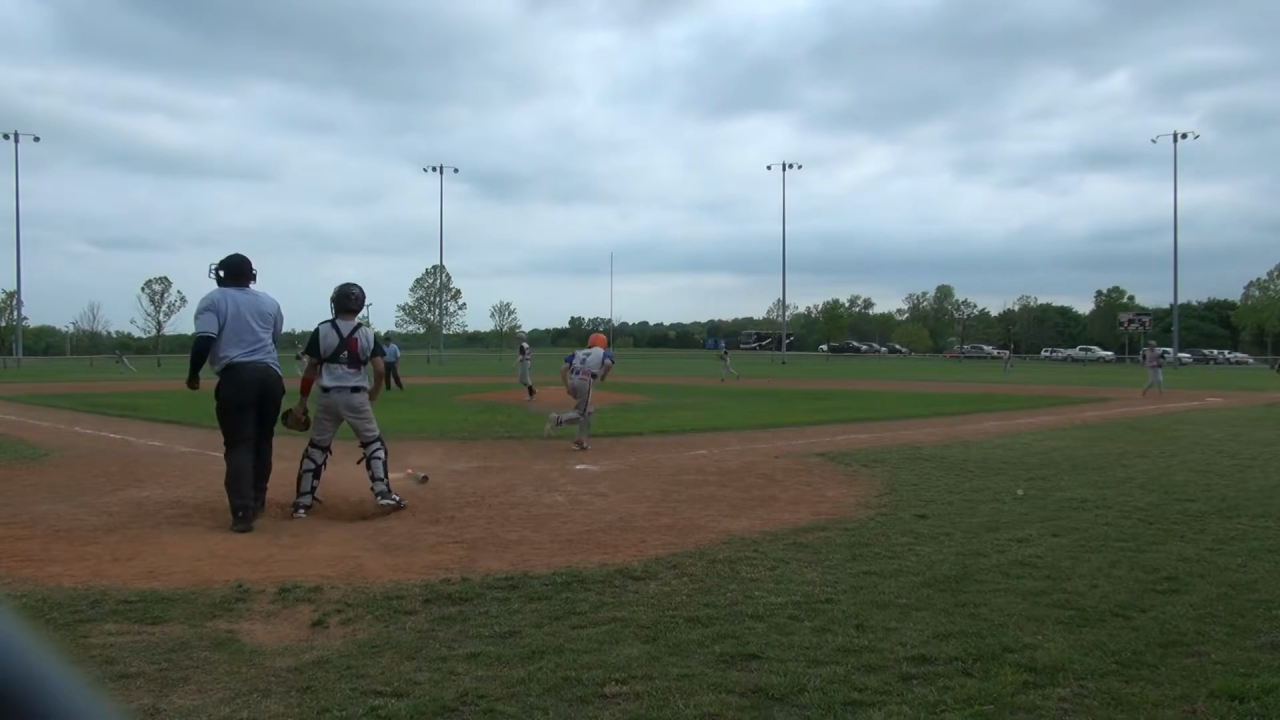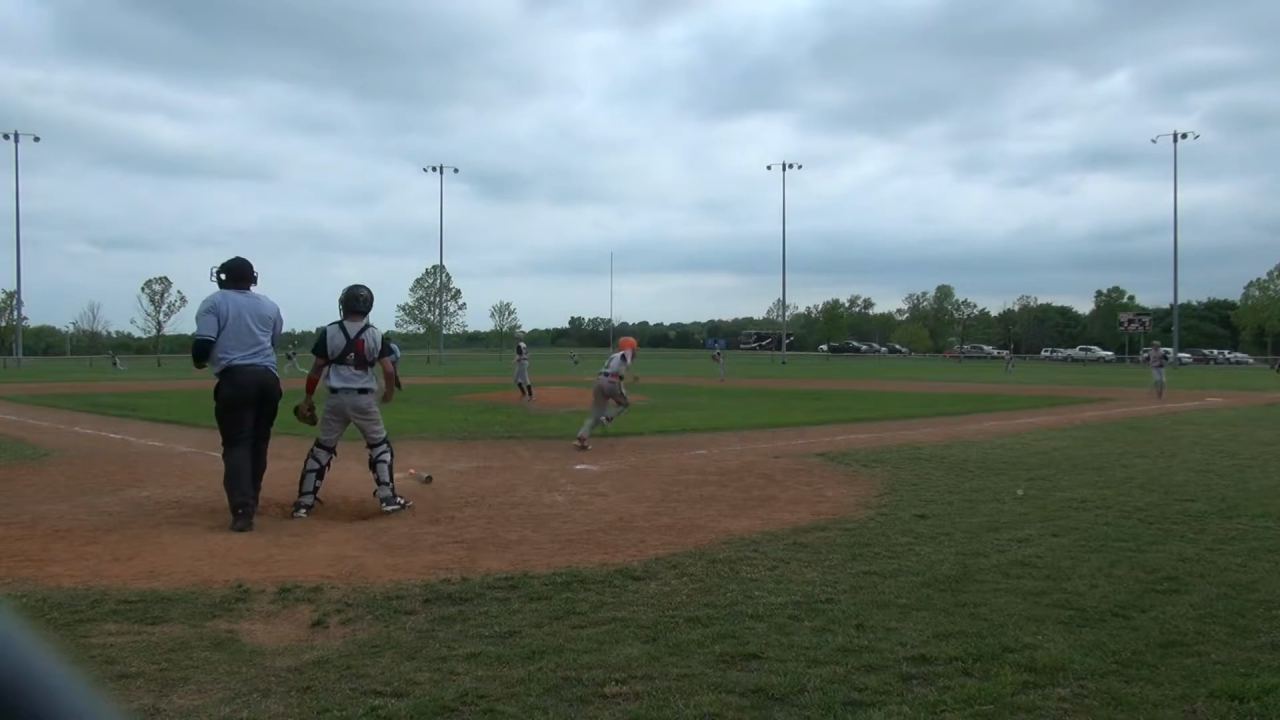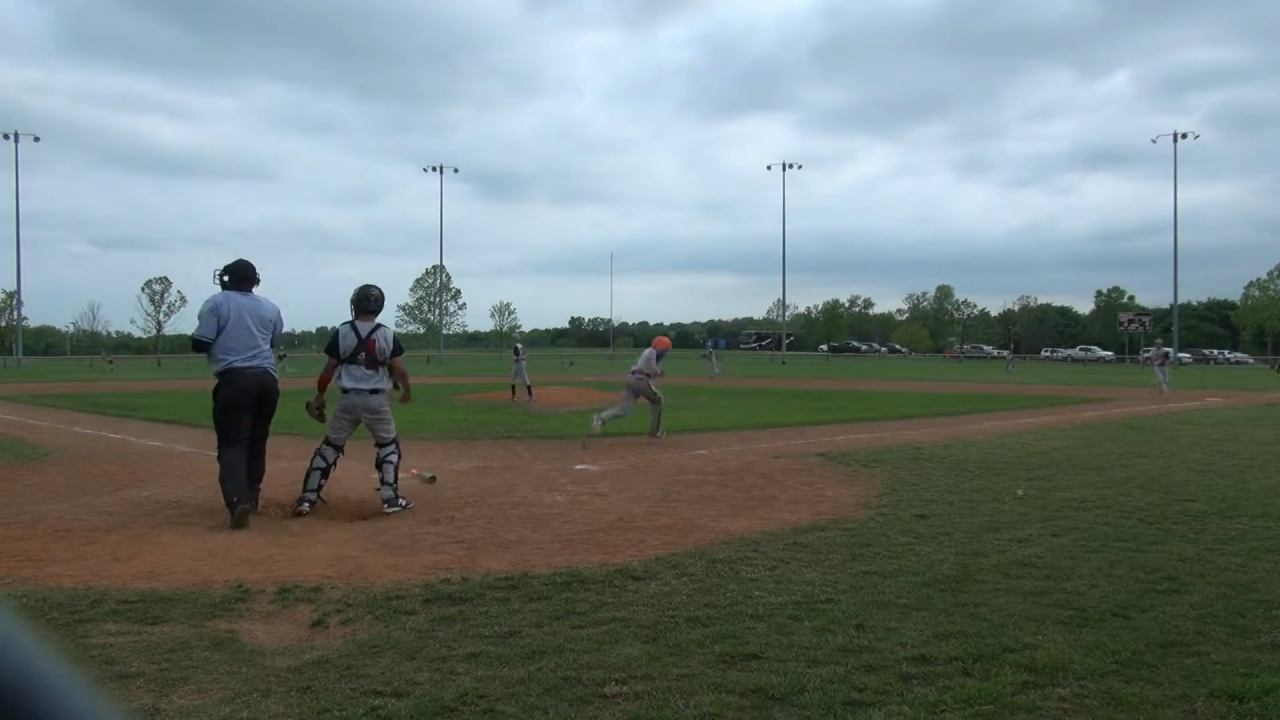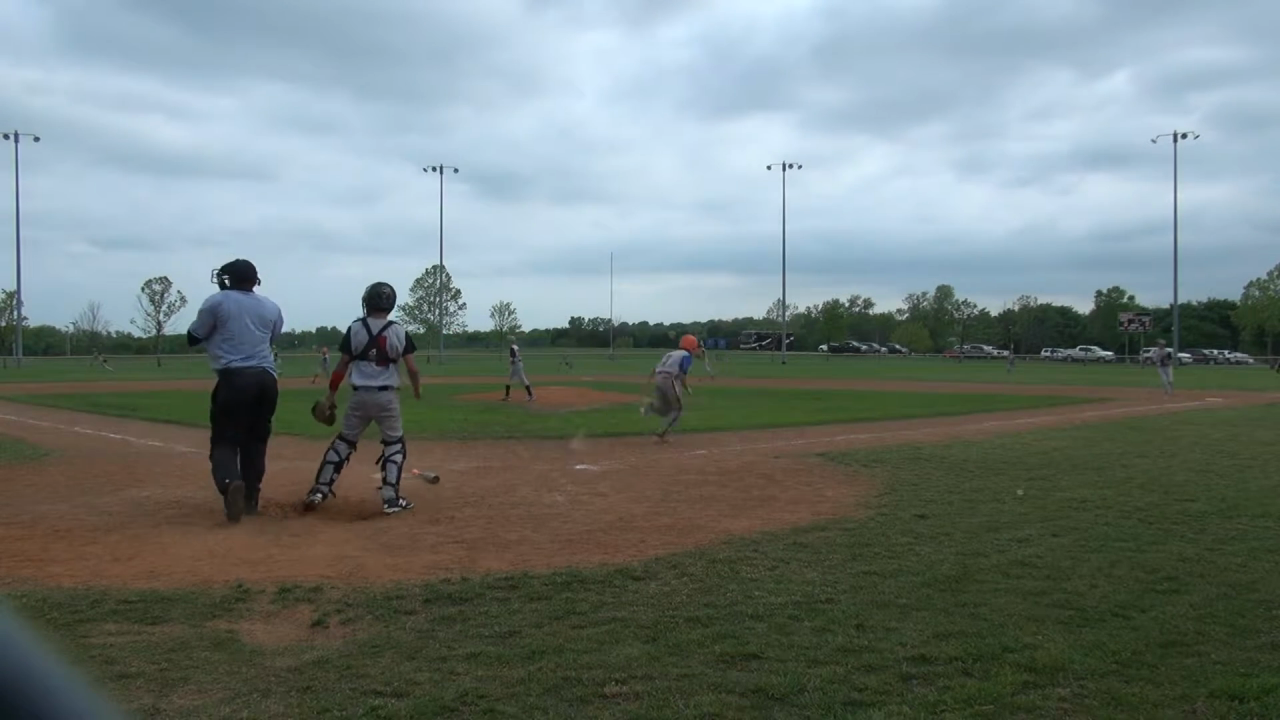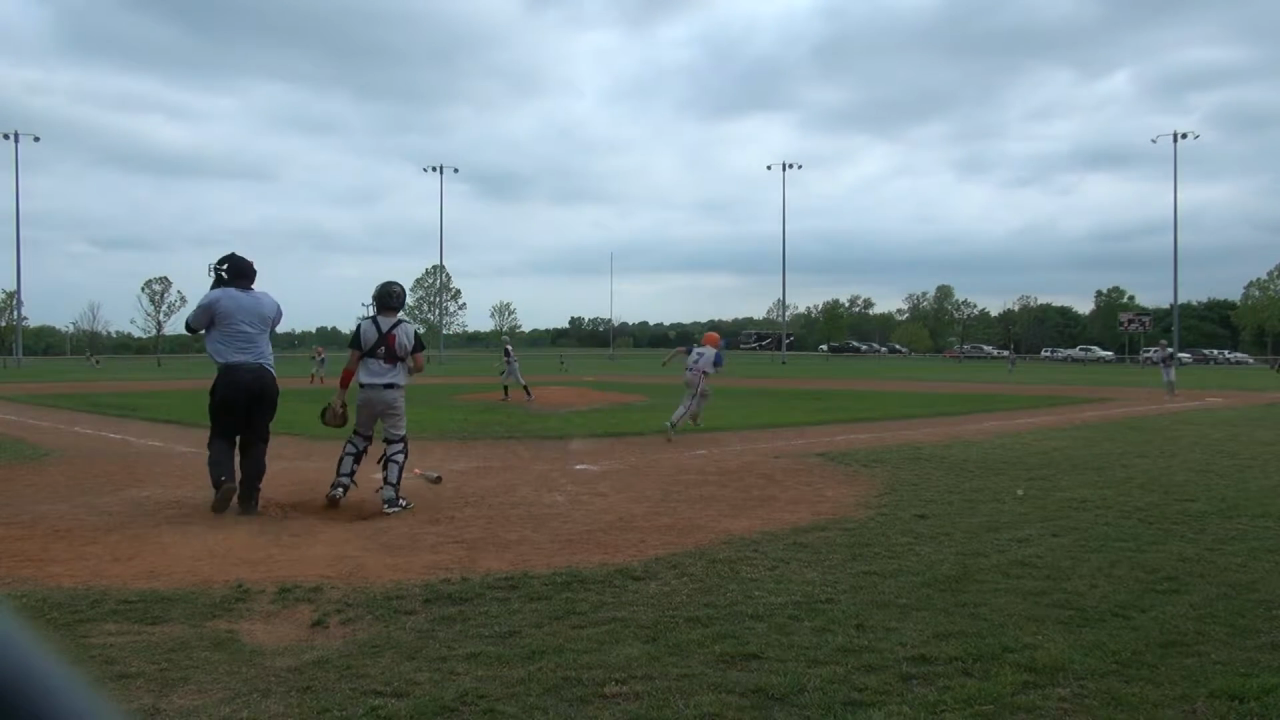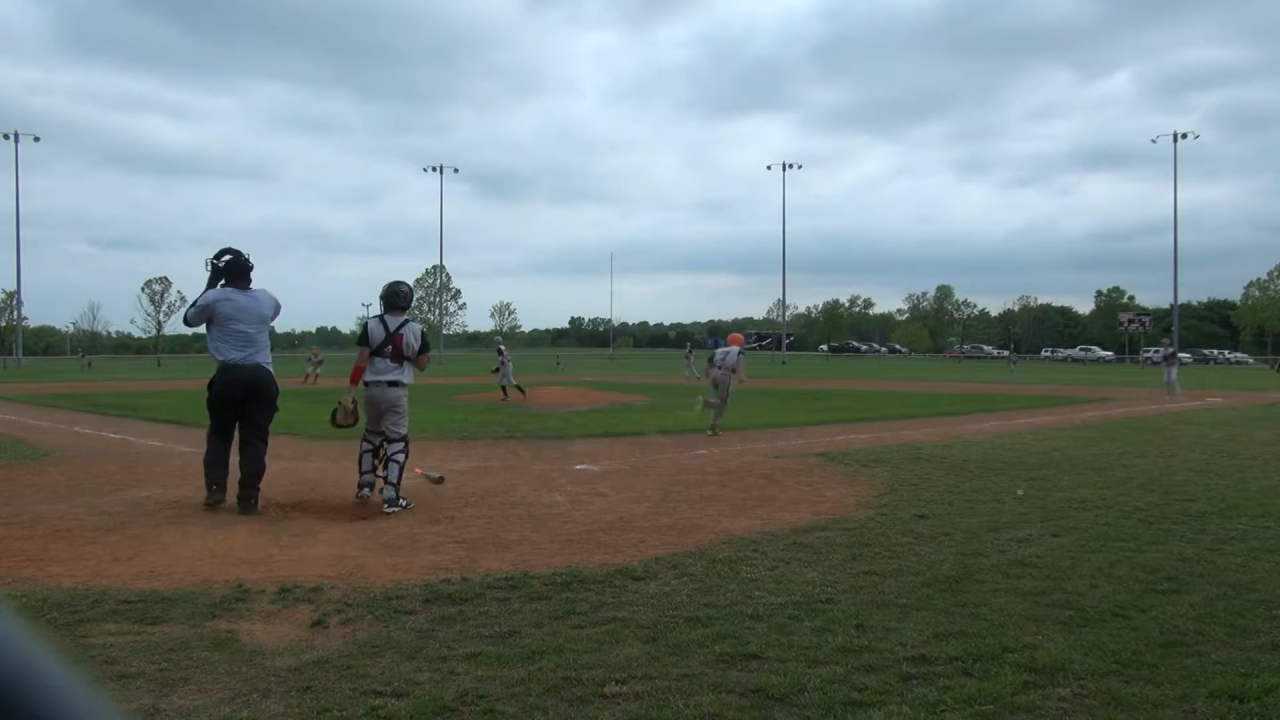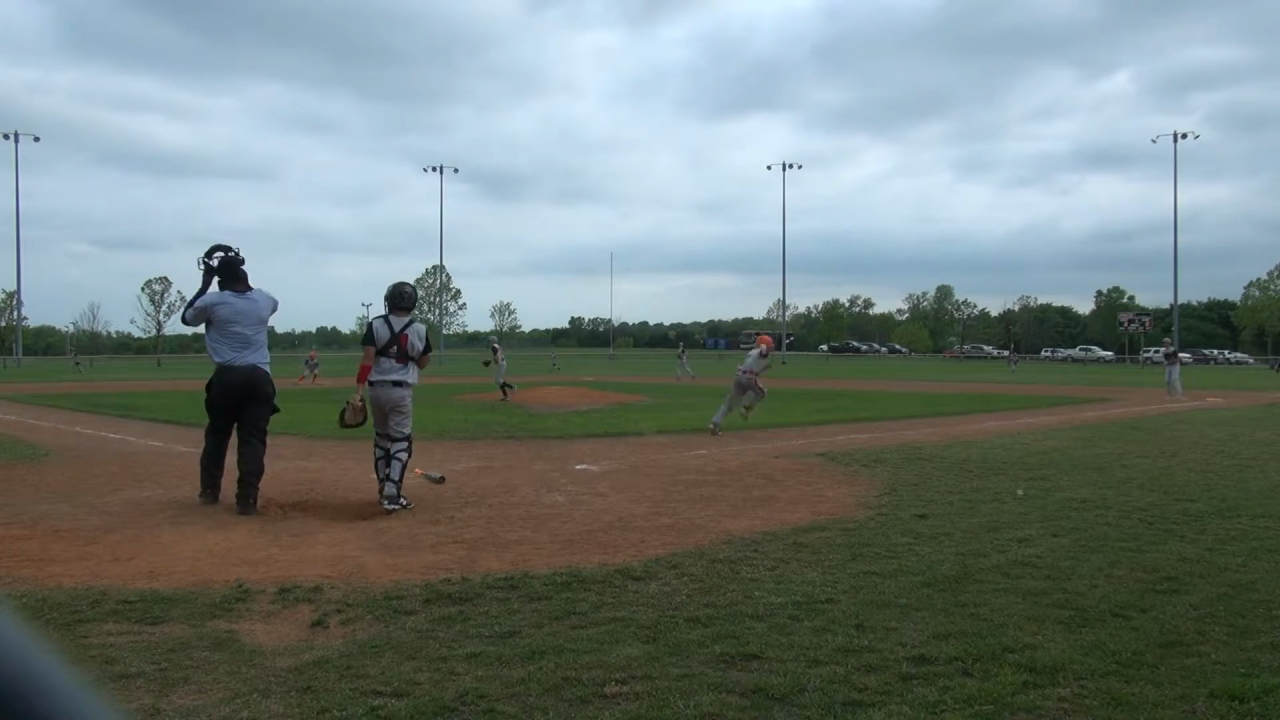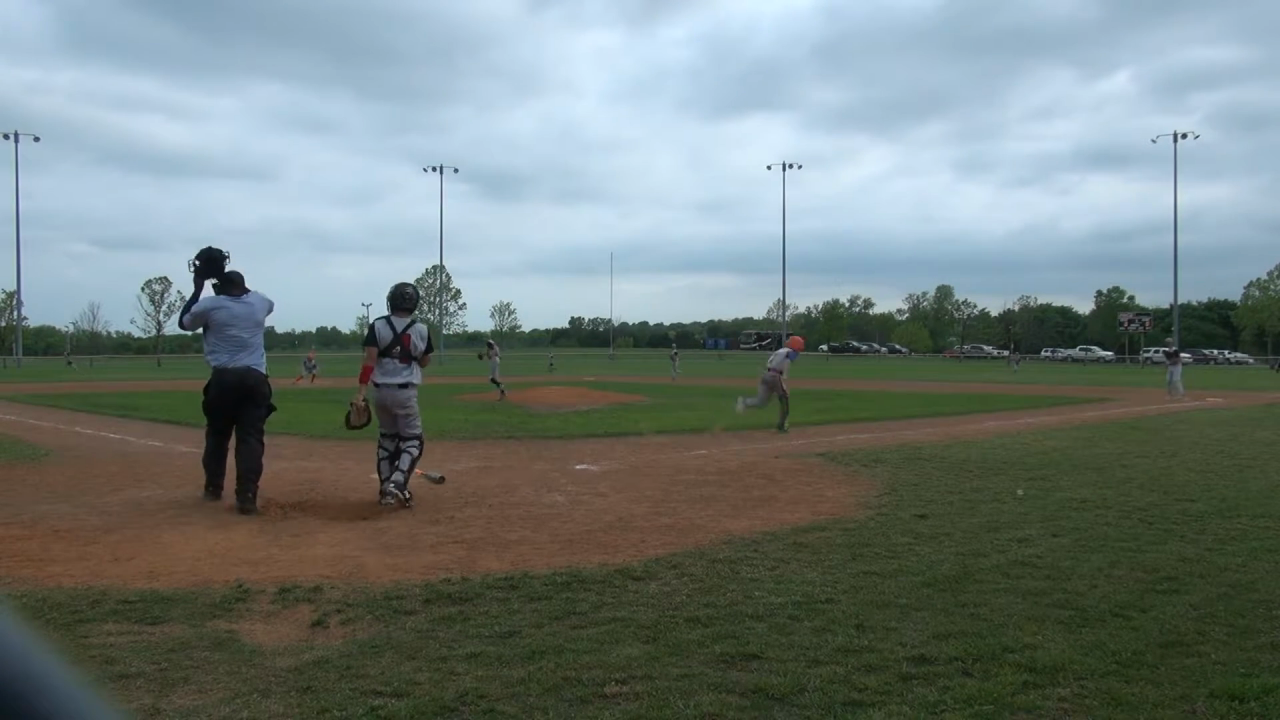
dt=0.1s
person 1, frame 1
left shoulder: (213, 300)
right shoulder: (269, 302)
left elbow: (203, 343)
left wrist: (193, 373)
left hip: (236, 377)
right hip: (270, 376)
left knee: (239, 445)
right knee: (262, 442)
left ankle: (243, 512)
right ankle: (256, 502)
person 1, frame 2
left shoulder: (214, 302)
right shoulder: (269, 306)
left elbow: (202, 344)
left wrist: (199, 361)
left hip: (235, 379)
right hip: (268, 377)
left knee: (237, 445)
right knee: (259, 442)
left ankle: (243, 509)
right ankle: (249, 502)
person 1, frame 3
left shoulder: (217, 303)
right shoulder: (271, 308)
left elbow: (198, 344)
left wrist: (215, 345)
left hip: (235, 380)
right hip: (267, 379)
left knee: (232, 444)
right knee: (256, 442)
left ankle: (239, 501)
right ankle: (250, 498)
person 1, frame 4
left shoulder: (217, 302)
right shoulder: (271, 307)
left elbow: (193, 338)
left hip: (234, 380)
right hip: (266, 379)
left knee: (225, 442)
right knee: (256, 442)
left ankle: (232, 484)
right ankle: (249, 498)
person 1, frame 5
left shoulder: (216, 298)
right shoulder: (270, 303)
left elbow: (191, 326)
left hip: (231, 377)
right hip: (264, 377)
left knee: (222, 437)
right knee: (255, 440)
left ankle: (224, 483)
right ankle: (249, 499)
person 1, frame 6
left shoulder: (214, 298)
right shoulder: (268, 300)
left elbow: (189, 320)
left wrist: (211, 285)
right wrist: (240, 279)
left hip: (229, 375)
right hip: (263, 375)
left knee: (220, 434)
right knee: (254, 439)
left ankle: (215, 488)
right ankle: (249, 498)
person 1, frame 7
left shoulder: (212, 300)
right shoulder: (265, 300)
left elbow: (187, 318)
left wrist: (205, 284)
right wrist: (237, 270)
left hip: (226, 376)
right hip: (258, 376)
left knee: (217, 433)
right knee: (253, 438)
left ankle: (210, 489)
right ankle: (248, 497)
person 1, frame 8
left shoulder: (208, 305)
right shoulder: (261, 303)
left elbow: (184, 323)
left wrist: (198, 289)
right wrist: (237, 282)
left hip: (223, 380)
right hip: (255, 378)
left knee: (218, 435)
right knee: (251, 439)
left ankle: (214, 488)
right ankle: (247, 495)
person 2, frame 1
left shoulder: (322, 330)
right shoulder: (367, 334)
left elbow: (311, 370)
right elbow: (380, 370)
left wrist: (302, 401)
right wrist: (375, 392)
left hip: (329, 397)
right hip: (357, 397)
left knee: (316, 448)
right knee: (374, 444)
left ankle: (303, 502)
right ankle: (383, 492)
person 2, frame 2
left shoulder: (329, 332)
right shoulder: (375, 335)
left elbow: (317, 369)
right elbow: (389, 371)
left wrist: (308, 398)
right wrist: (389, 392)
left hip: (337, 399)
right hip: (365, 399)
left knee: (322, 449)
right knee: (380, 446)
left ankle: (304, 502)
right ankle: (388, 497)
person 2, frame 3
left shoulder: (342, 332)
right shoulder: (387, 334)
left elbow: (330, 368)
right elbow: (400, 370)
left wrist: (319, 396)
right wrist: (407, 391)
left hip: (349, 398)
right hip: (377, 399)
left knee: (330, 446)
right knee: (388, 446)
left ankle: (307, 498)
right ankle: (389, 498)
person 2, frame 4
left shoulder: (354, 329)
right shoulder: (399, 332)
left elbow: (342, 365)
right elbow: (412, 367)
left wrist: (331, 395)
right wrist: (416, 388)
left hip: (359, 395)
right hip: (386, 396)
left knee: (343, 442)
right knee: (394, 444)
left ankle: (319, 490)
right ankle: (391, 498)
person 2, frame 5
left shoulder: (363, 327)
right shoulder: (408, 330)
left elbow: (351, 364)
right elbow: (419, 365)
left wrist: (340, 394)
right wrist: (408, 371)
left hip: (366, 392)
right hip: (392, 393)
left knee: (358, 438)
right knee: (396, 443)
left ankle: (340, 485)
right ankle: (390, 498)
person 2, frame 6
left shoulder: (371, 325)
right shoulder: (415, 330)
left elbow: (361, 361)
right elbow: (422, 365)
left wrist: (351, 392)
left hip: (372, 390)
right hip: (397, 391)
left knee: (372, 435)
right knee: (397, 442)
left ankle: (366, 484)
right ankle: (391, 497)
person 2, frame 7
left shoulder: (375, 325)
right shoulder: (419, 330)
left elbow: (367, 359)
right elbow: (423, 363)
left wrist: (358, 391)
left hip: (376, 390)
right hip: (401, 391)
left knee: (382, 439)
right knee: (400, 442)
left ankle: (386, 490)
right ankle: (392, 496)
person 2, frame 8
left shoulder: (377, 326)
right shoulder: (421, 330)
left elbow: (369, 360)
right elbow: (424, 362)
left wrist: (361, 392)
left hip: (381, 391)
right hip: (406, 392)
left knee: (387, 439)
right knee: (412, 440)
left ankle: (387, 489)
right ankle: (397, 484)
